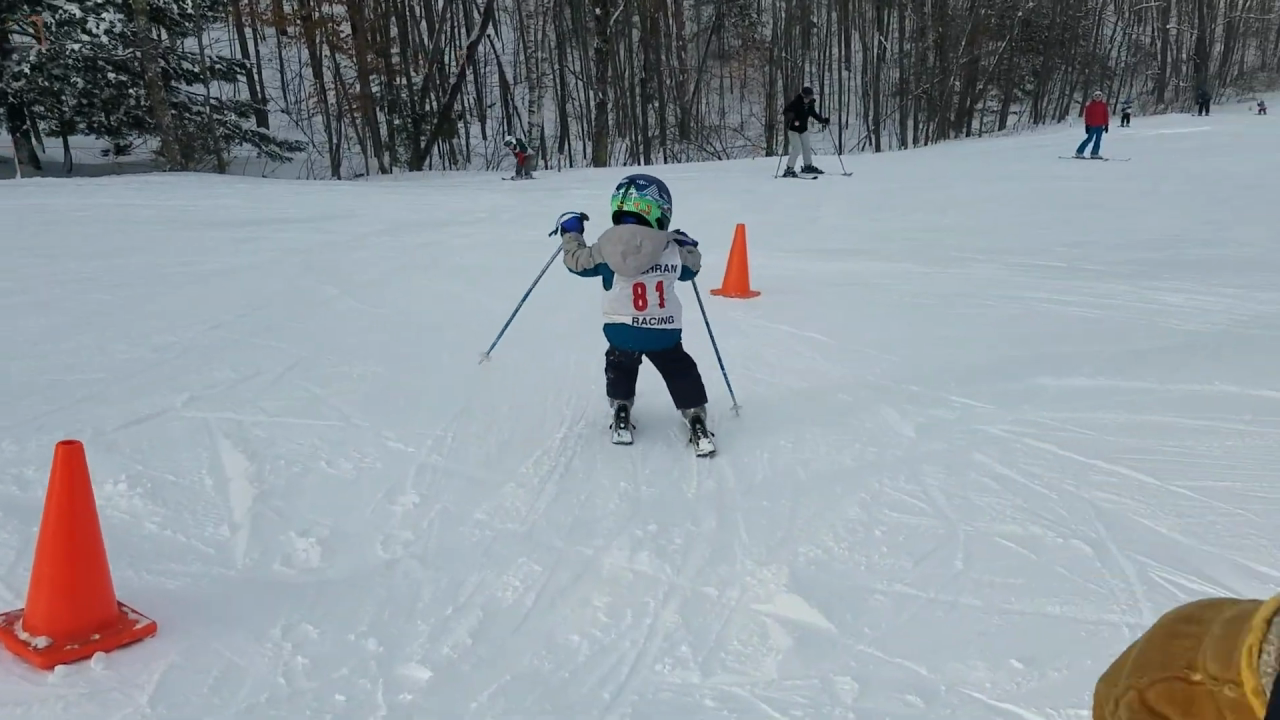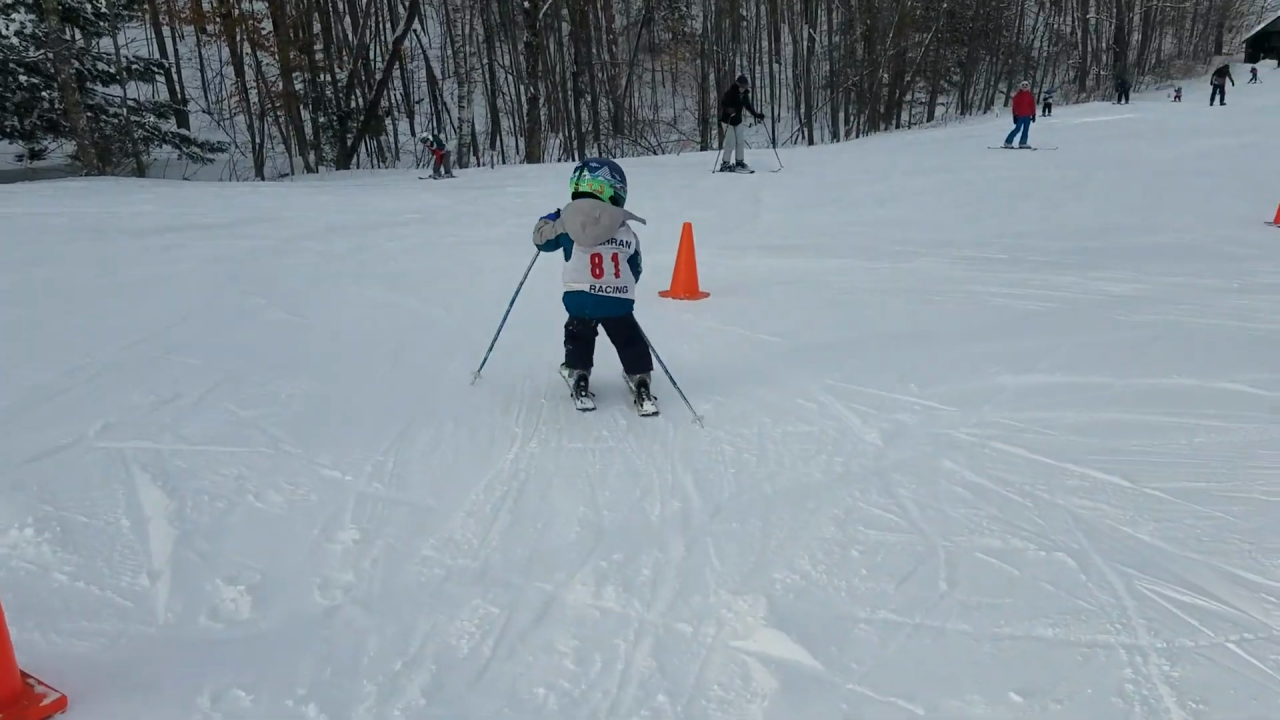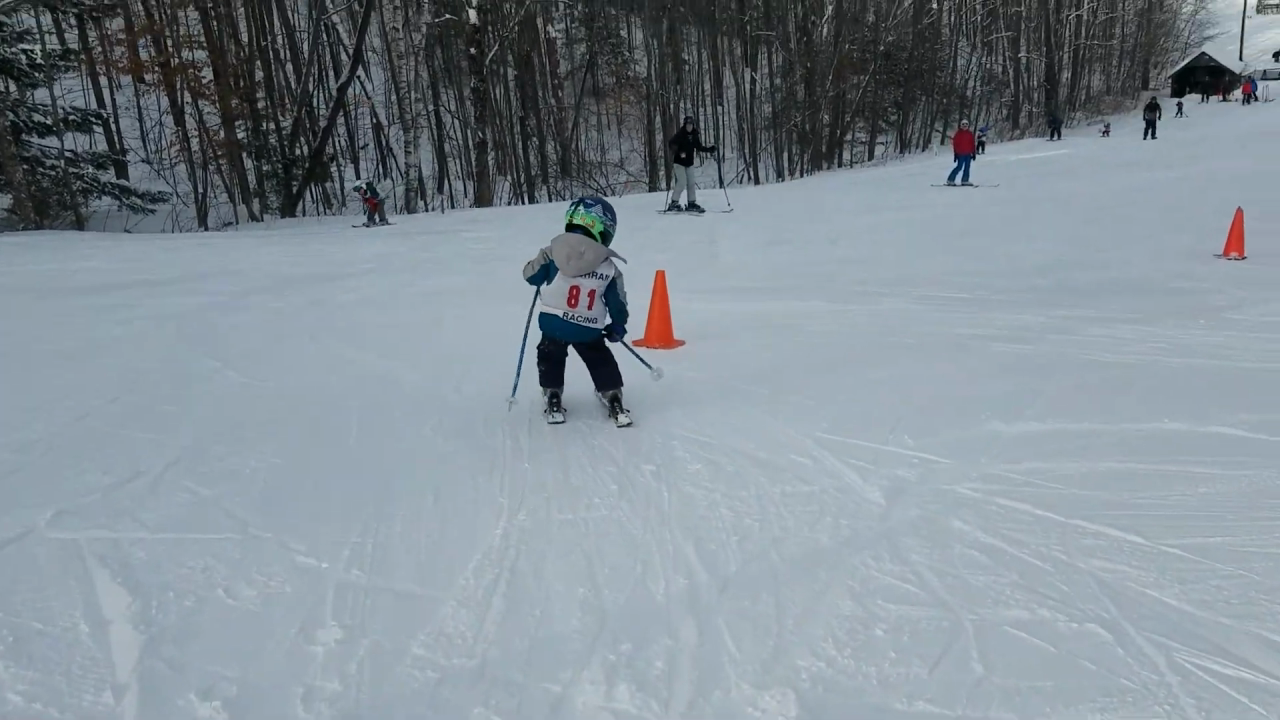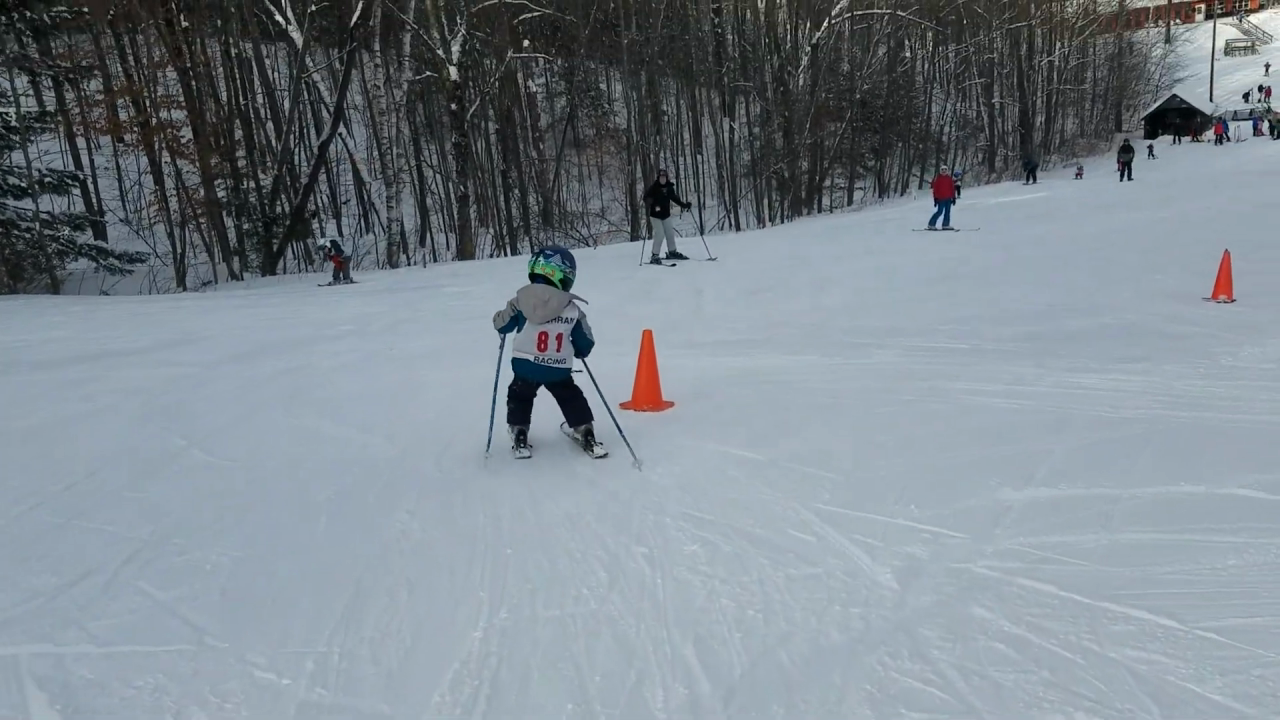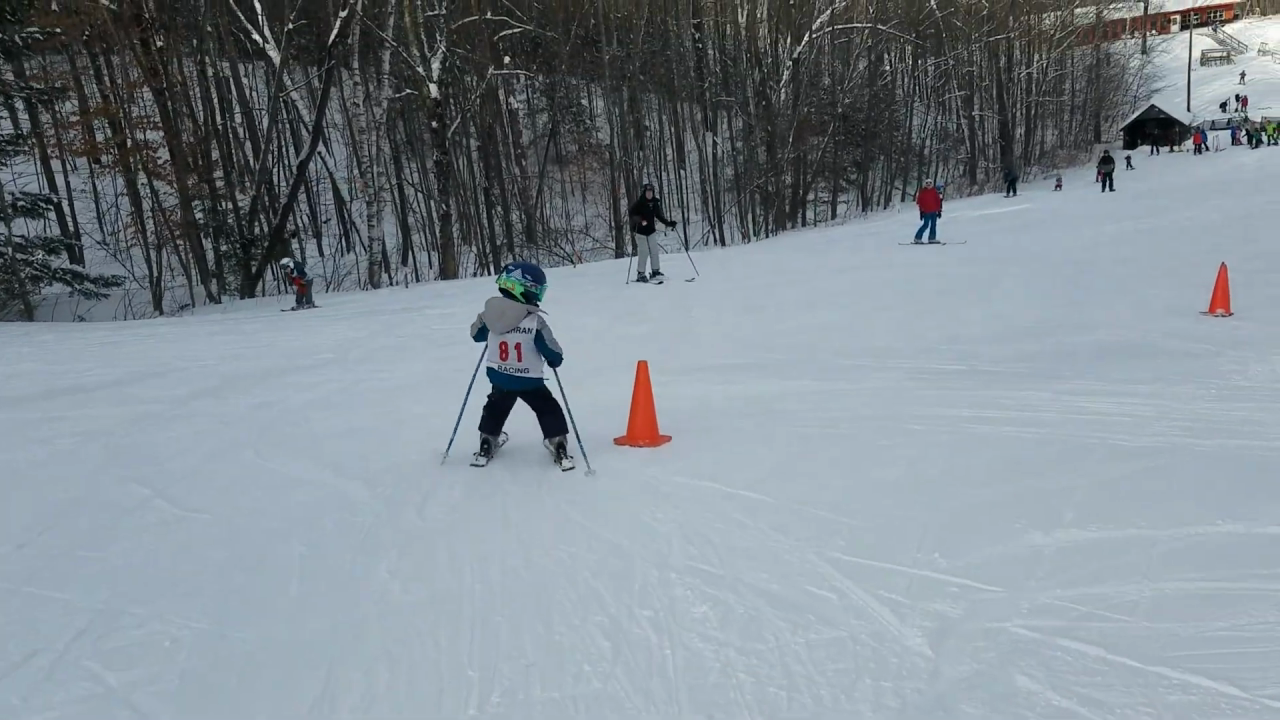
dt=0.4s
person 1, frame 1
left shoulder: (606, 250)
right shoulder: (672, 251)
left elbow: (576, 262)
right elbow: (691, 269)
left wrist: (571, 234)
right wrist: (687, 244)
left hip: (622, 332)
right hip: (664, 333)
left knee: (620, 370)
right knee: (681, 373)
left ankle: (621, 413)
right ankle: (696, 418)
person 1, frame 2
left shoulder: (566, 224)
right shoulder: (626, 232)
left elbow: (542, 240)
right elbow: (635, 269)
left wrist: (546, 220)
left hip: (580, 300)
right hip: (619, 302)
left knee: (578, 339)
right knee: (630, 341)
left ankle: (579, 378)
right ankle: (640, 382)
person 1, frame 3
left shoulder: (553, 253)
right shoulder: (609, 268)
left elbow: (531, 276)
right elbow: (617, 303)
left wrist: (539, 263)
right wrist: (618, 326)
left hip: (554, 323)
right hip: (589, 330)
left knee: (550, 359)
right knee: (601, 362)
left ankle: (552, 397)
right ankle: (613, 399)
person 1, frame 4
left shoulder: (521, 302)
right shoulder: (572, 310)
left elbow: (501, 325)
right elbow: (585, 340)
left wrist: (501, 315)
right wrist: (581, 351)
left hip: (526, 367)
right hip: (559, 370)
left knee: (519, 398)
right knee: (571, 399)
left ankle: (519, 436)
right ankle: (586, 435)
person 1, frame 5
left shoulder: (490, 313)
right shoulder: (534, 321)
left elbow: (476, 334)
right elbow: (553, 352)
right wrist: (554, 360)
left hip: (500, 377)
right hip: (529, 380)
left knee: (495, 409)
right knee: (548, 409)
left ankle: (486, 447)
right ankle: (559, 449)
